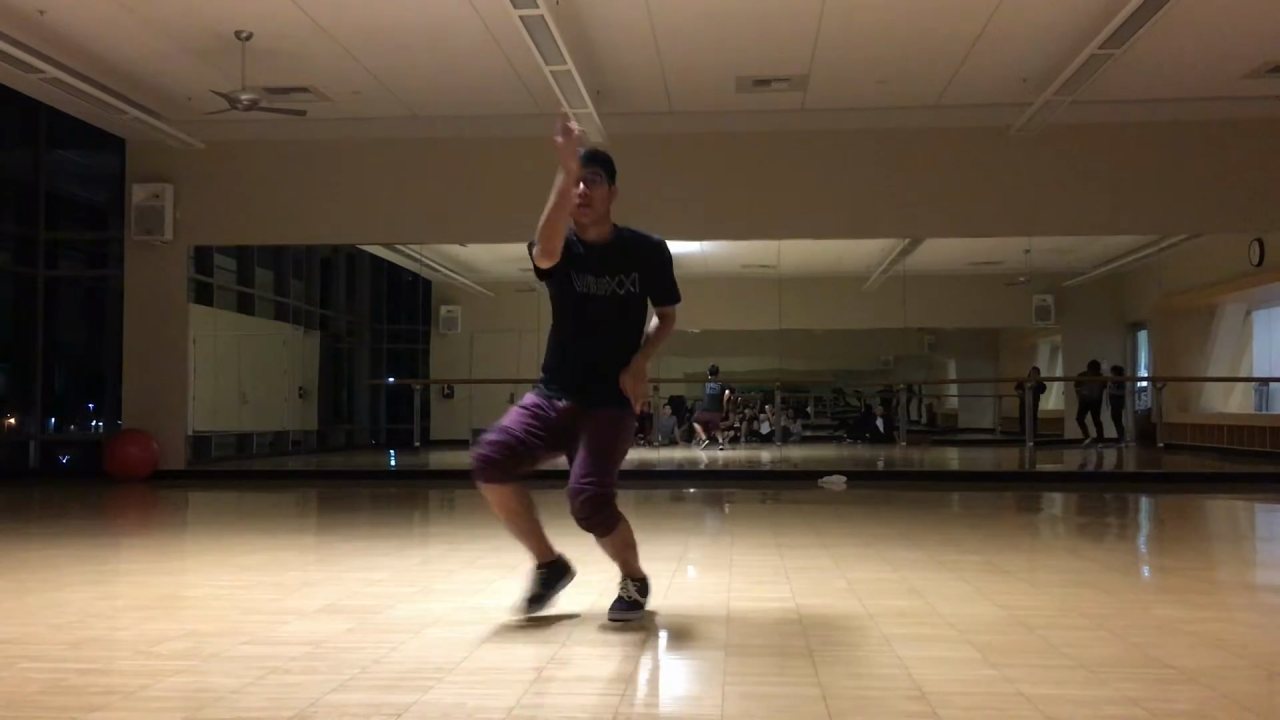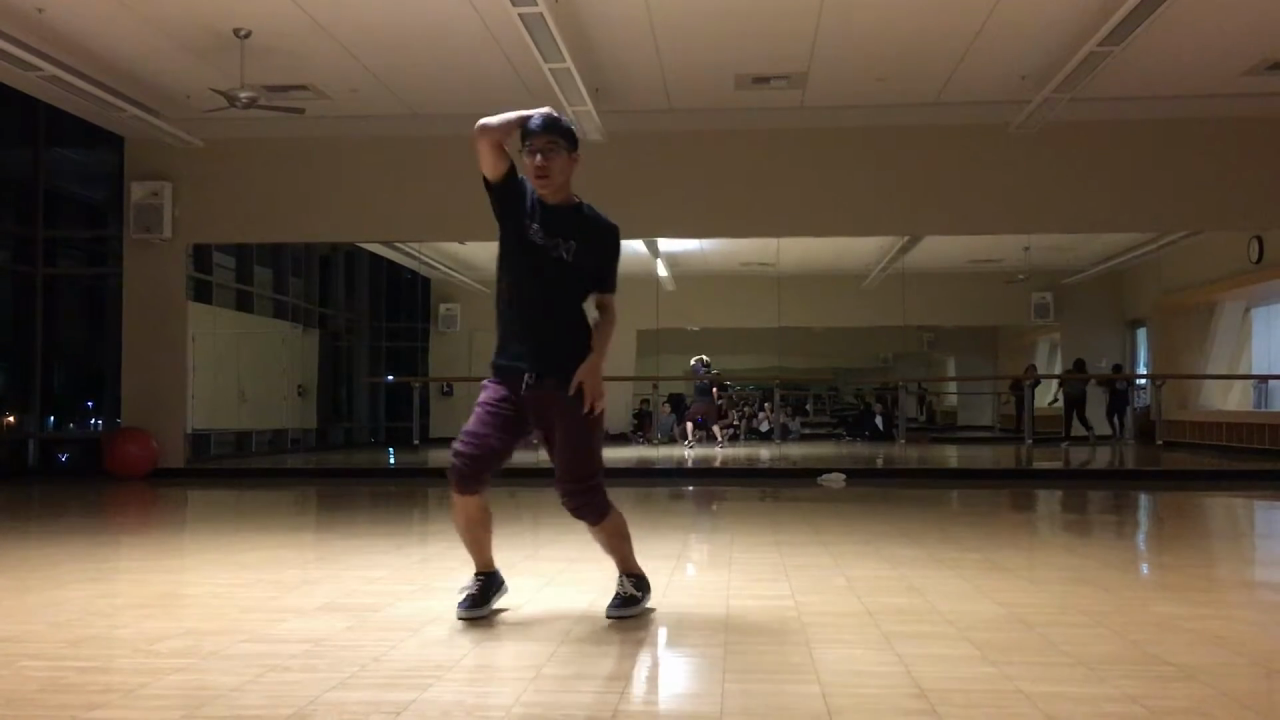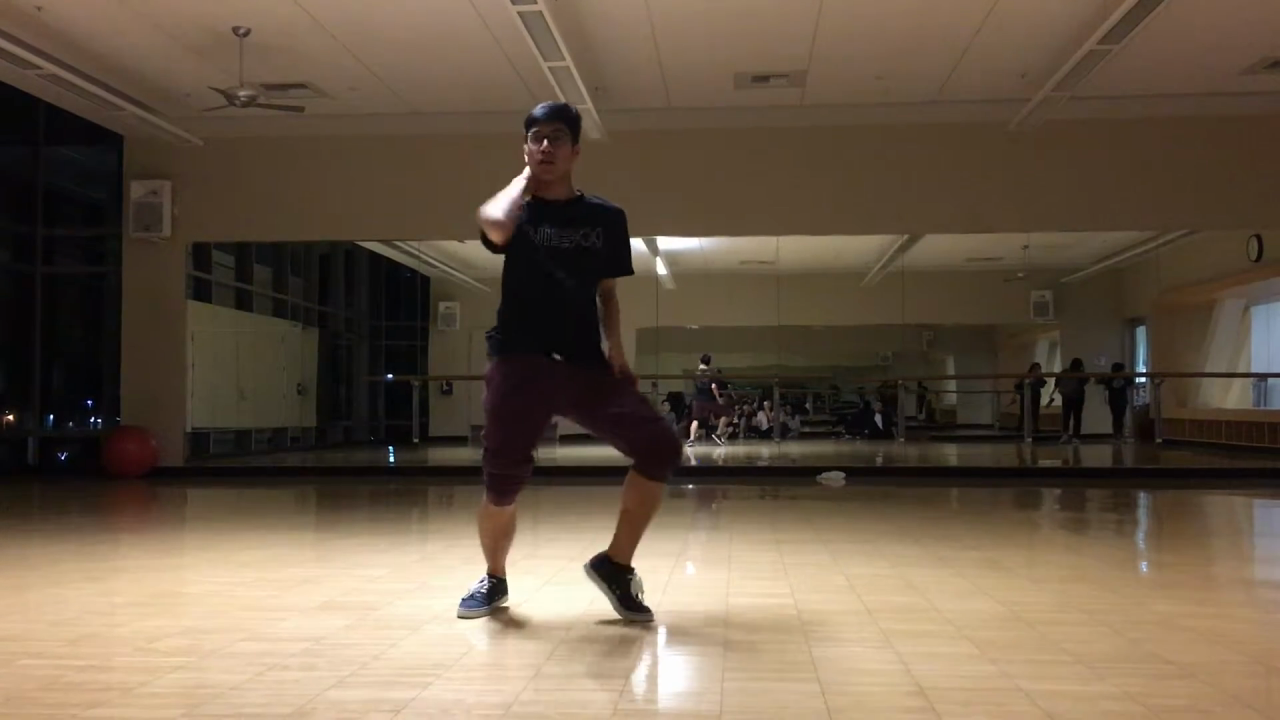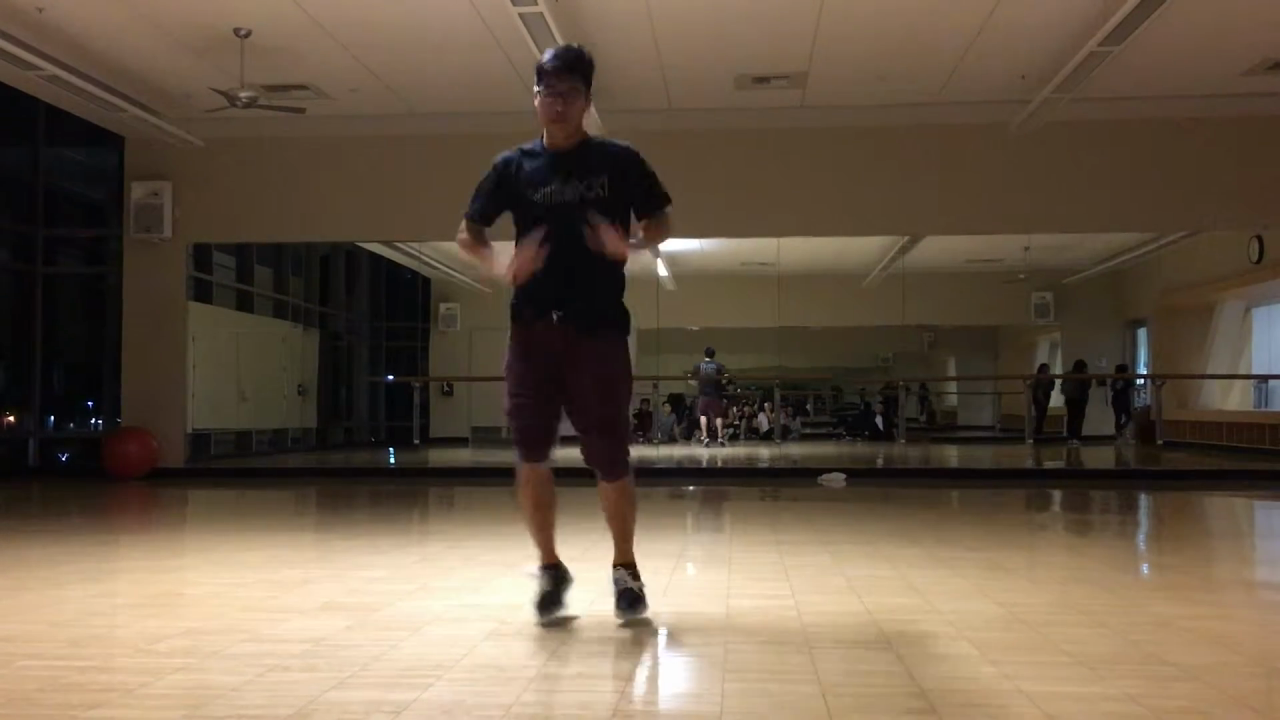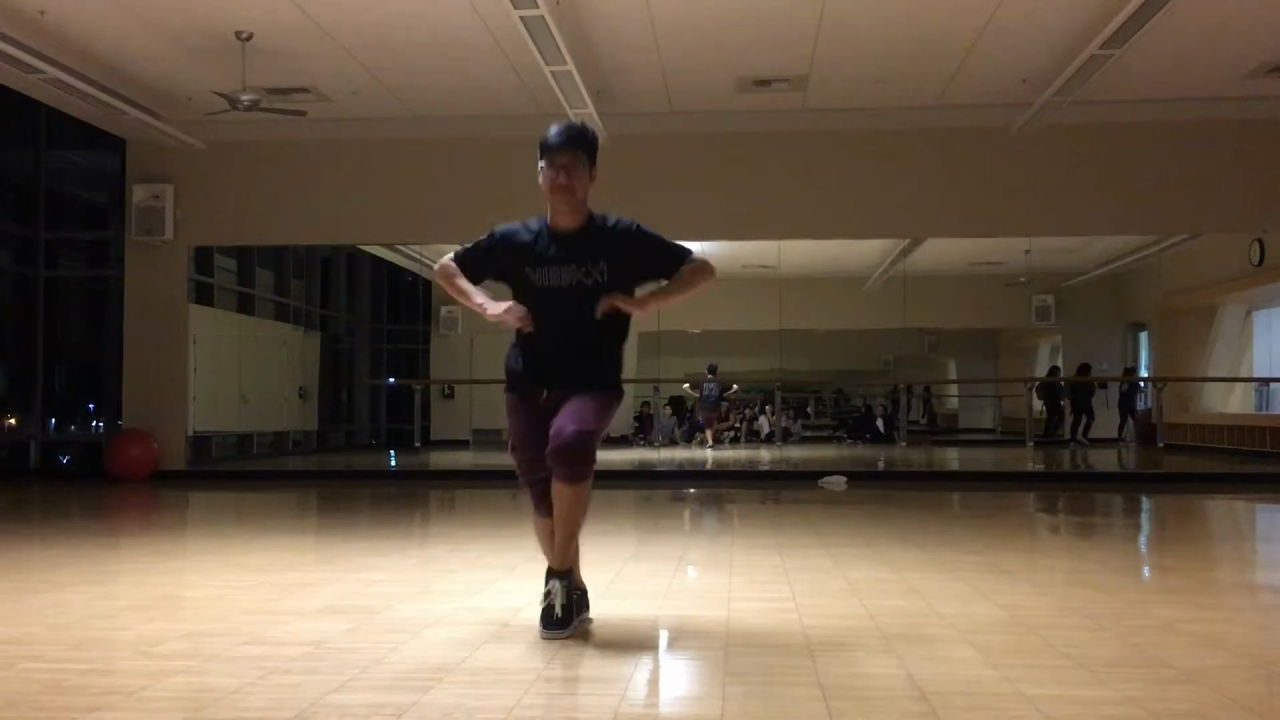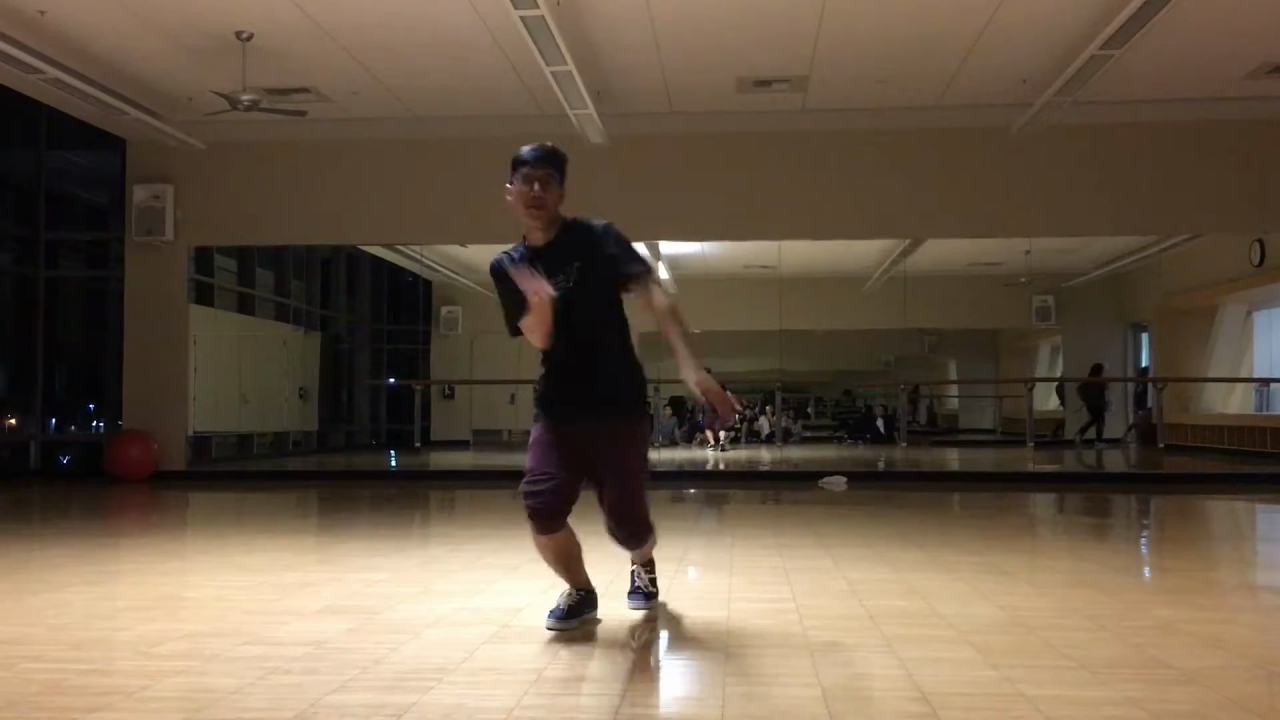
dt=0.4s
person 1, frame 1
left shoulder: (648, 251)
right shoulder: (560, 249)
left elbow: (667, 315)
right elbow: (546, 252)
left wrist: (640, 362)
right wrist: (568, 164)
left hip: (609, 402)
right hip: (552, 394)
left knee: (590, 502)
right knee: (490, 461)
left ankle: (634, 580)
right ankle: (548, 563)
person 1, frame 2
left shoulder: (599, 230)
right shoulder: (514, 201)
left elbow: (605, 308)
right elbow: (485, 134)
left wrist: (595, 362)
right wrist: (531, 116)
left hip: (567, 381)
right hip: (508, 375)
left knee: (581, 496)
right knee: (465, 474)
left ankle: (633, 578)
right ankle: (485, 576)
person 1, frame 3
left shoulder: (606, 218)
right shoulder: (515, 212)
right elbow: (495, 227)
left wrist: (615, 346)
right wrist: (524, 179)
left hip: (585, 364)
right hip: (520, 362)
left knee: (661, 447)
right knee: (502, 482)
left ankle: (615, 563)
right ankle: (494, 580)
person 1, frame 4
left shoulder: (618, 161)
right shoulder: (511, 167)
left elbow: (662, 224)
right elbow: (468, 235)
left wrist: (629, 244)
right wrist: (504, 267)
left hip: (598, 326)
right hip: (534, 325)
left knee: (607, 451)
right knee: (532, 449)
left ankle: (624, 567)
right ankle: (551, 568)
person 1, frame 5
left shoulder: (623, 239)
right shoulder: (513, 241)
left elbow: (701, 270)
right elbow: (445, 269)
left wrist: (644, 301)
right wrist: (486, 304)
left hip: (592, 384)
right hip: (529, 389)
left knee: (569, 443)
right knee: (545, 501)
left ankle: (560, 577)
right ankle: (572, 586)
person 1, frame 6
left shoulder: (599, 238)
right shoulder: (506, 267)
left elbow: (654, 296)
right elbow: (540, 339)
left wrist: (690, 365)
right wrist: (539, 305)
left hip: (621, 407)
right hip: (560, 410)
left knee: (629, 529)
right knee: (542, 508)
left ankle: (644, 564)
right ankle: (580, 589)
